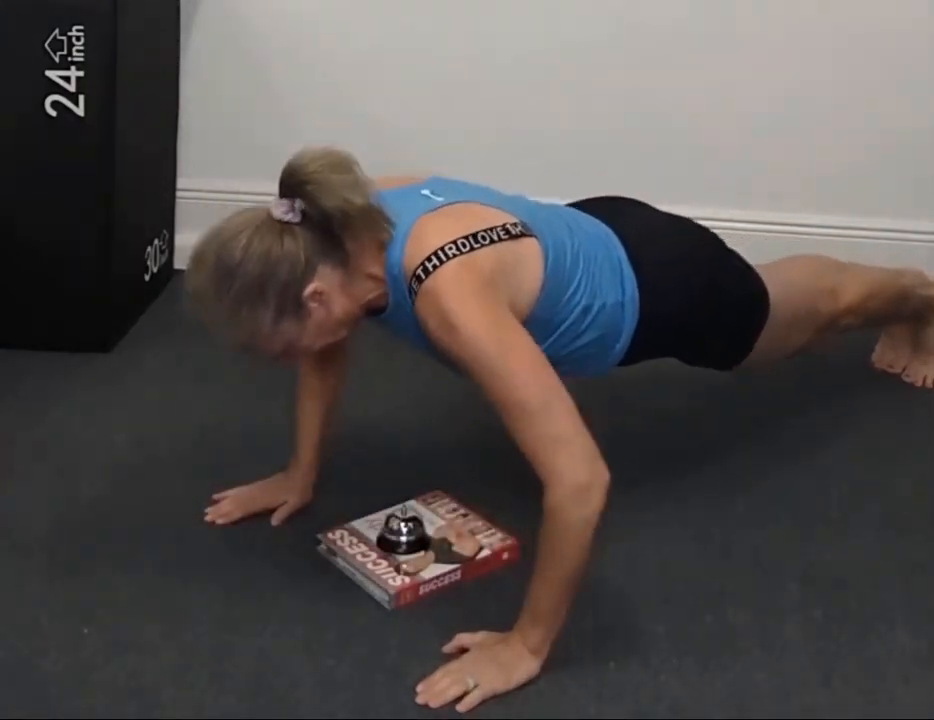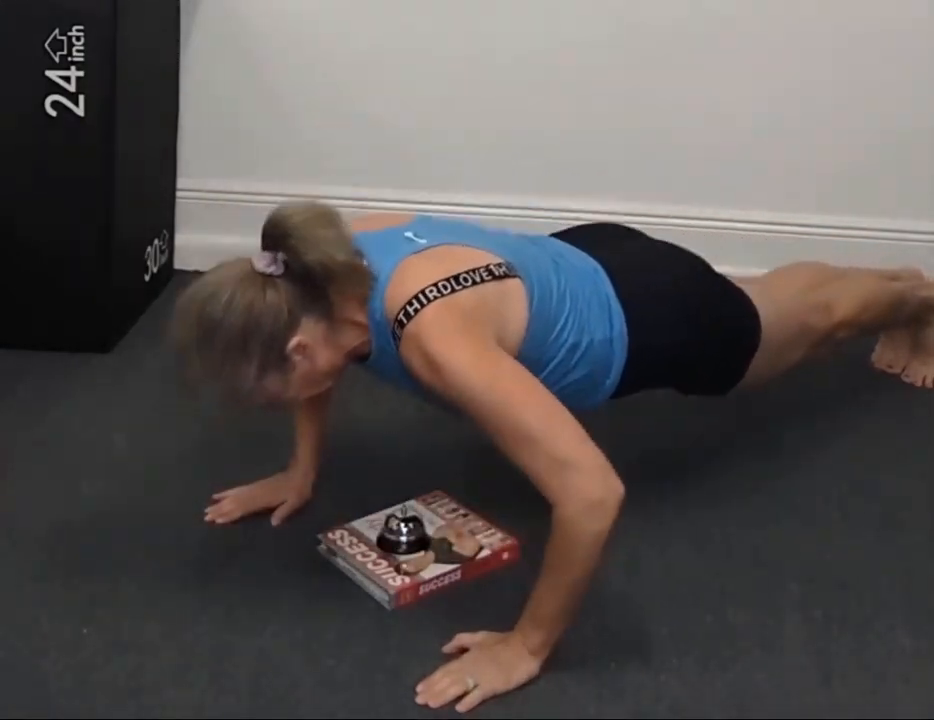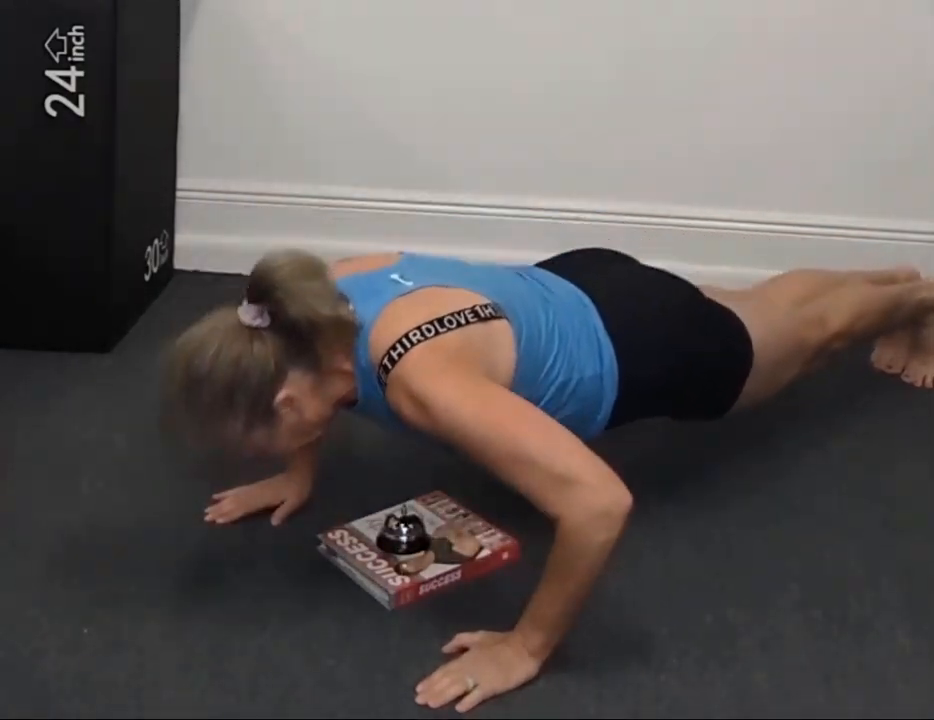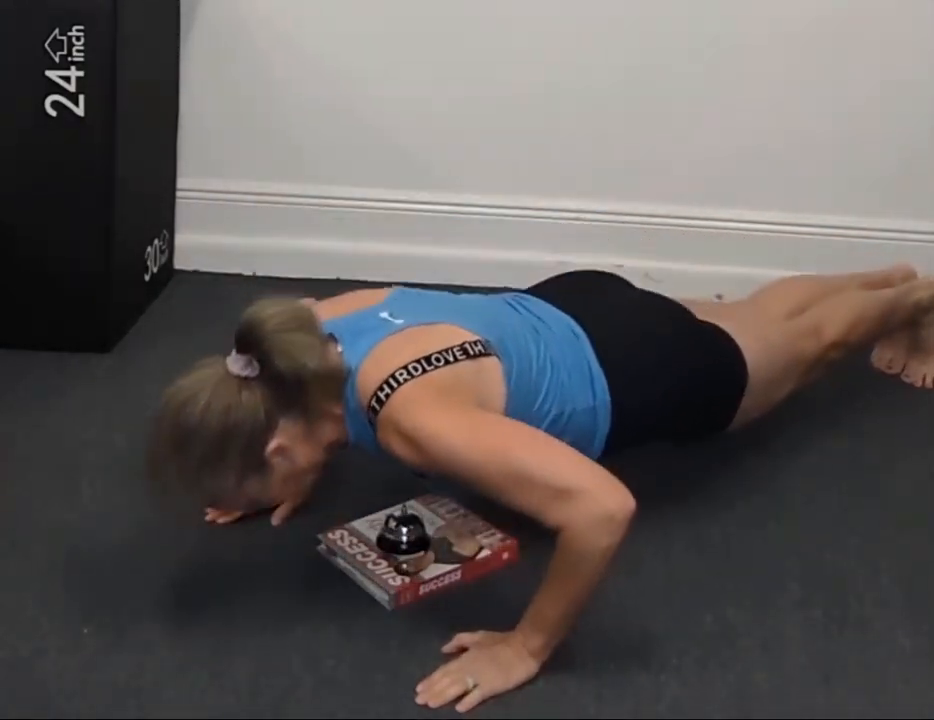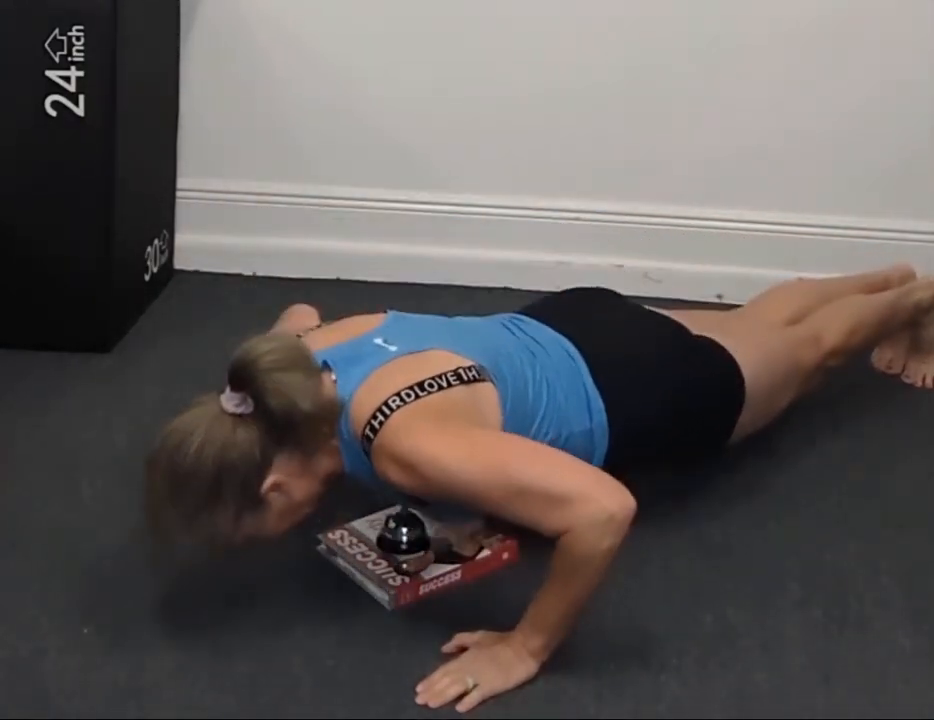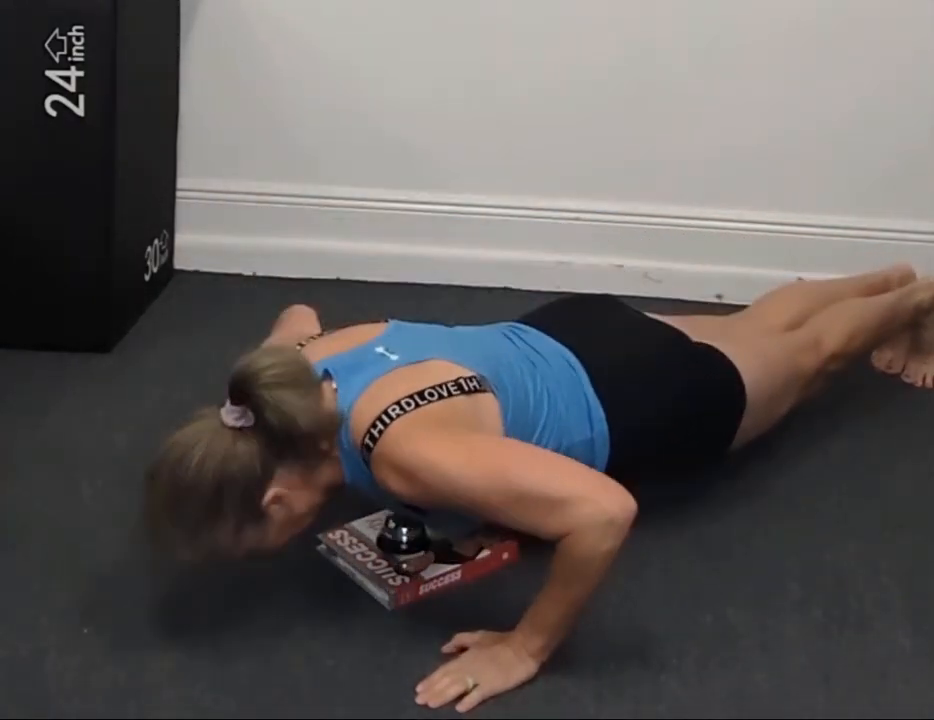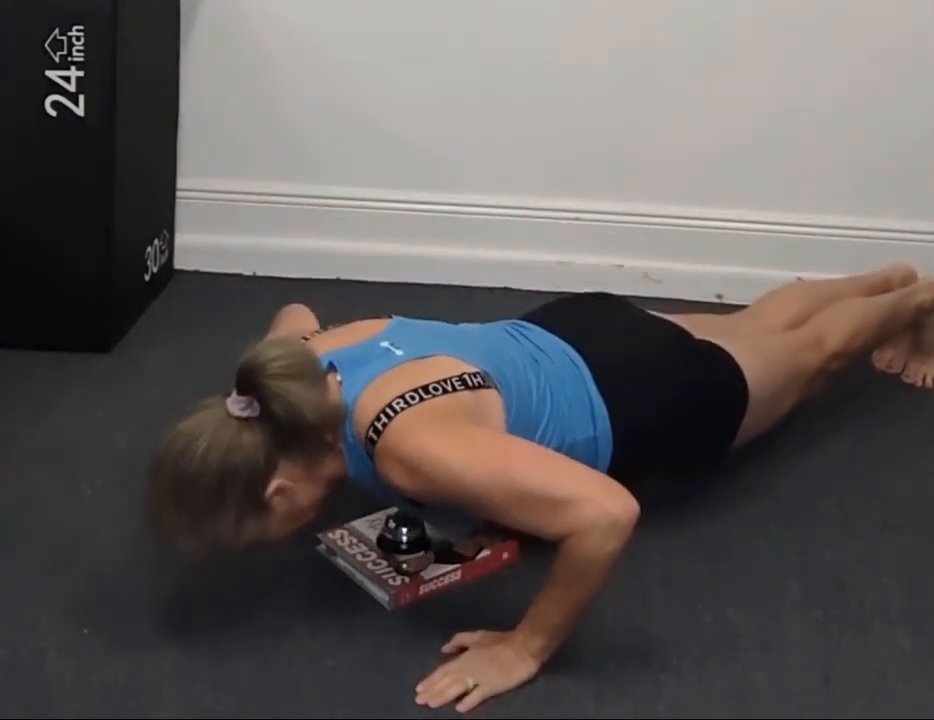
dt=0.1s
person 1, frame 1
left shoulder: (450, 300)
right shoulder: (342, 227)
left elbow: (581, 478)
right elbow: (329, 334)
left wrist: (527, 644)
right wrist: (302, 469)
left hip: (662, 291)
right hip: (594, 239)
left knee: (823, 304)
right knee: (777, 280)
person 1, frame 2
left shoulder: (435, 341)
right shoulder: (328, 268)
left elbow: (594, 492)
right elbow: (316, 363)
left wrist: (526, 647)
right wrist: (300, 473)
left hip: (655, 322)
right hip: (586, 269)
left knee: (817, 319)
right knee: (767, 289)
person 1, frame 3
left shoulder: (421, 385)
right shoulder: (315, 298)
left elbow: (602, 502)
left wrist: (526, 647)
right wrist: (299, 474)
left hip: (640, 349)
right hip: (574, 292)
left knee: (814, 328)
right knee: (761, 302)
person 1, frame 4
left shoulder: (409, 416)
right shoulder: (305, 338)
left elbow: (604, 508)
left wrist: (524, 648)
right wrist: (299, 483)
left hip: (636, 374)
right hip: (566, 315)
left knee: (811, 337)
right knee: (755, 313)
person 1, frame 5
left shoulder: (403, 445)
right shoulder: (300, 362)
left elbow: (606, 510)
left wrist: (525, 649)
right wrist: (296, 457)
left hip: (630, 397)
right hip: (564, 331)
left knee: (808, 346)
right knee: (751, 321)
person 1, frame 6
left shoulder: (403, 451)
right shoulder: (298, 374)
left elbow: (606, 512)
right elbow: (296, 316)
left wrist: (525, 648)
right wrist: (294, 465)
left hip: (633, 402)
right hip: (563, 337)
left knee: (810, 350)
right knee: (753, 325)
person 1, frame 7
left shoulder: (410, 447)
right shoulder: (305, 369)
left elbow: (608, 514)
right elbow: (293, 316)
left wrist: (526, 647)
right wrist: (291, 473)
left hip: (640, 402)
right hip: (570, 336)
left knee: (810, 349)
right knee: (755, 322)
